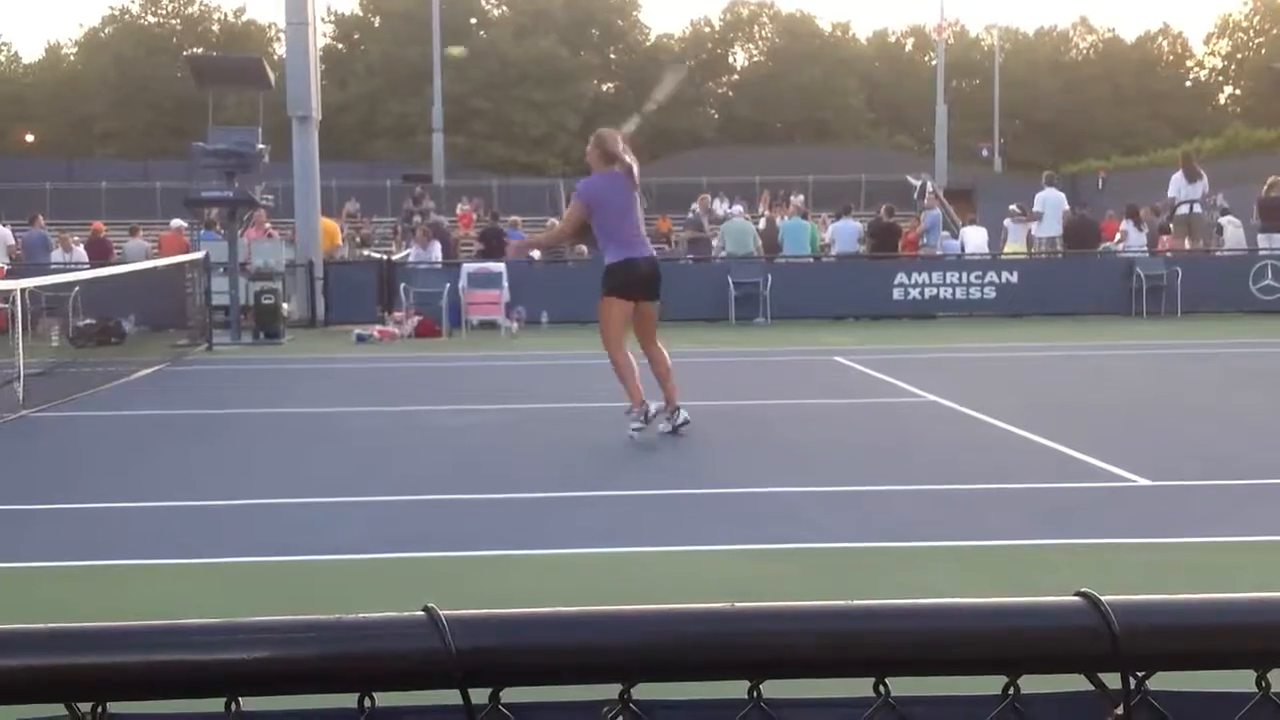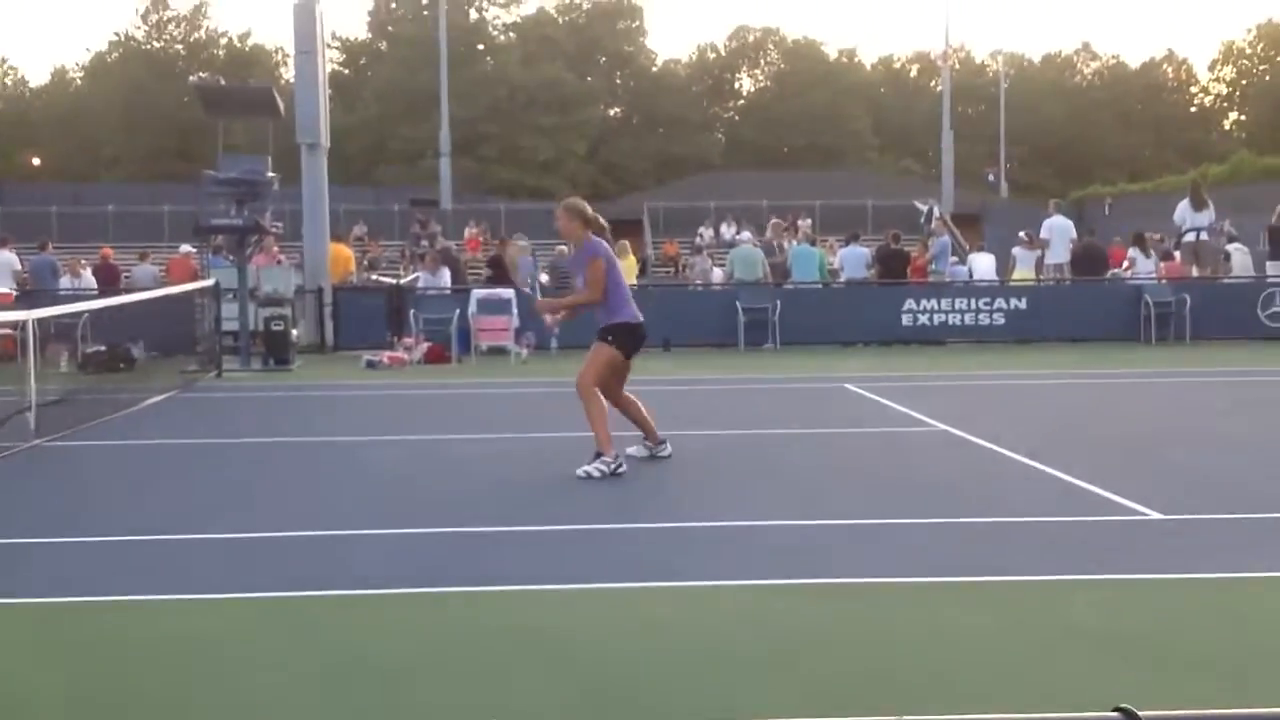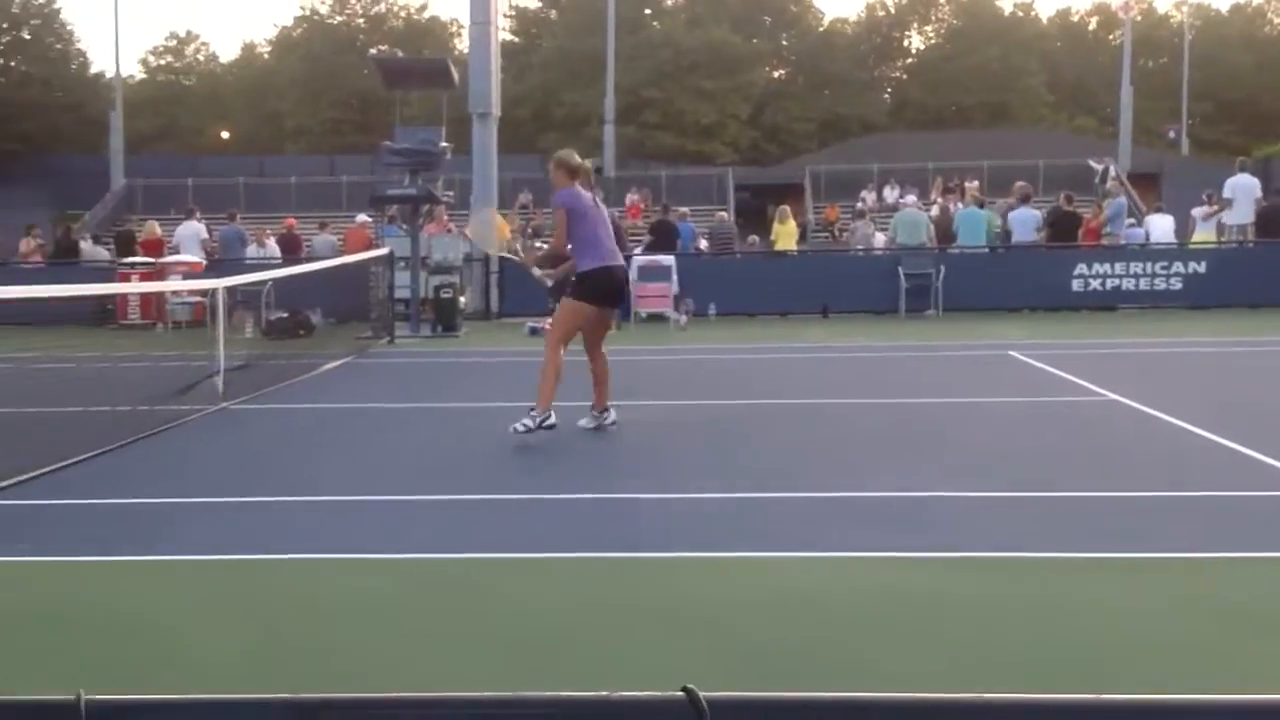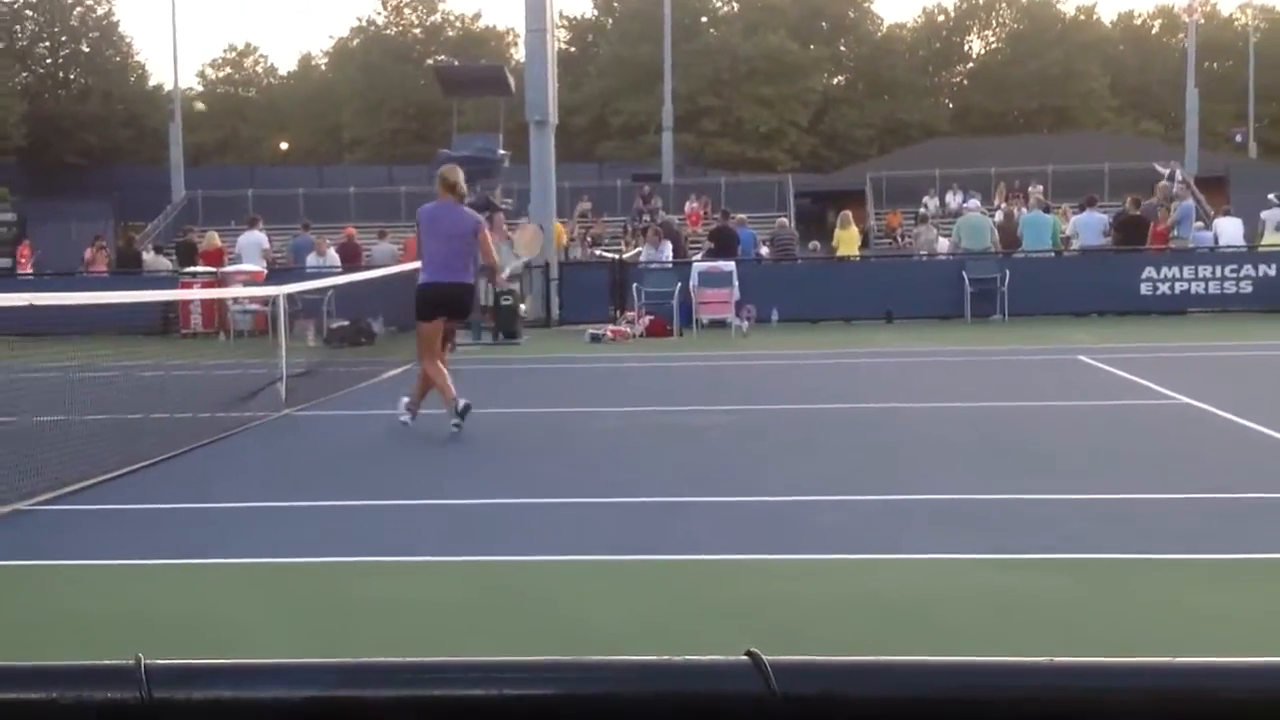
dt=1s
person 1, frame 1
left shoulder: (588, 187)
right shoulder: (626, 177)
left elbow: (564, 234)
left wrist: (525, 245)
right wrist: (621, 150)
left hip: (620, 269)
right hip: (647, 265)
left knee: (614, 344)
right knee: (649, 342)
left ankle: (639, 404)
right ankle: (673, 408)
person 1, frame 2
left shoulder: (595, 248)
right shoulder: (578, 251)
left elbow: (595, 295)
right elbow: (583, 296)
left wrist: (554, 305)
right wrist: (559, 316)
left hip: (622, 326)
right hip: (614, 327)
left knee: (585, 383)
right knee: (611, 393)
left ankle: (608, 456)
right ankle: (656, 442)
person 1, frame 3
left shoulder: (562, 197)
right shoulder: (591, 199)
left elbow: (560, 244)
left wrist: (534, 259)
right wrist: (561, 270)
left hip: (596, 277)
right hip: (617, 275)
left knee: (554, 341)
right knee: (592, 343)
left ankle: (543, 412)
right ankle: (601, 410)
person 1, frame 4
left shoulder: (424, 213)
right shoulder: (474, 219)
right elbow: (491, 261)
right wrist: (495, 277)
left hip: (432, 289)
right hip: (463, 292)
left knee: (429, 358)
right knee: (435, 352)
left ankle: (455, 401)
right ankle: (413, 404)
